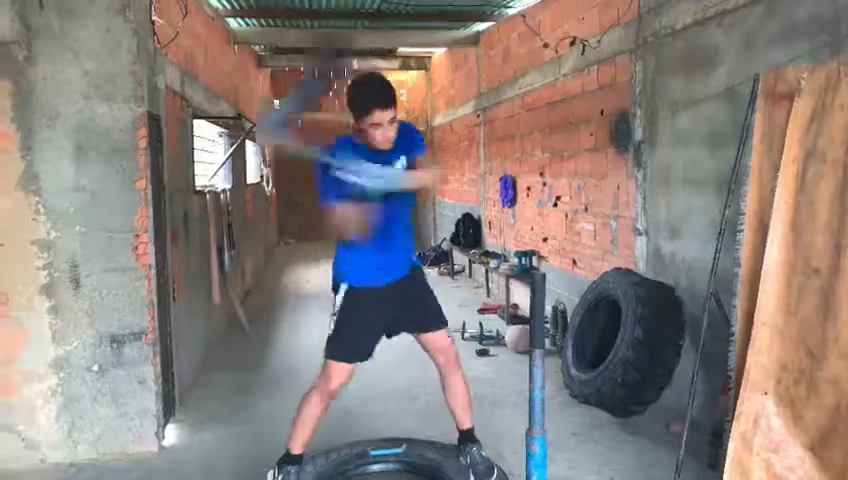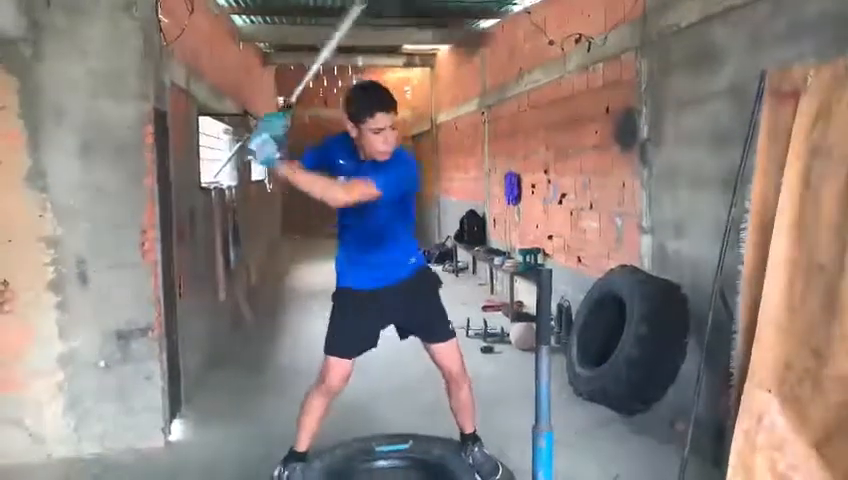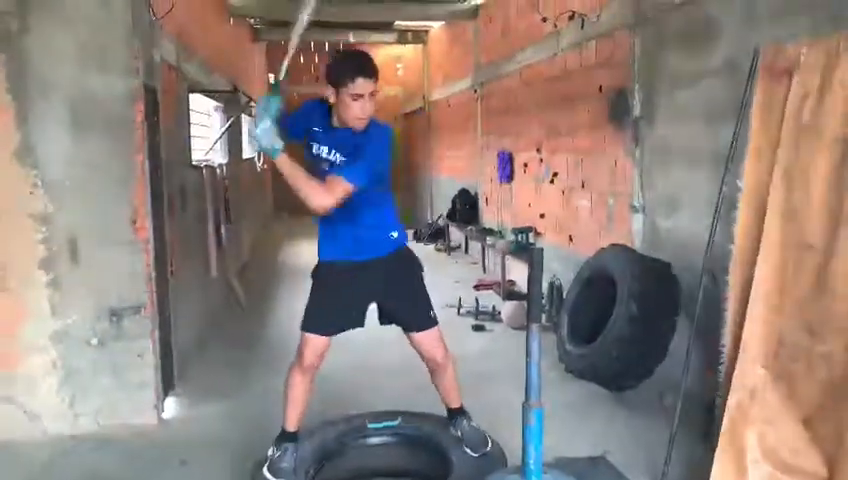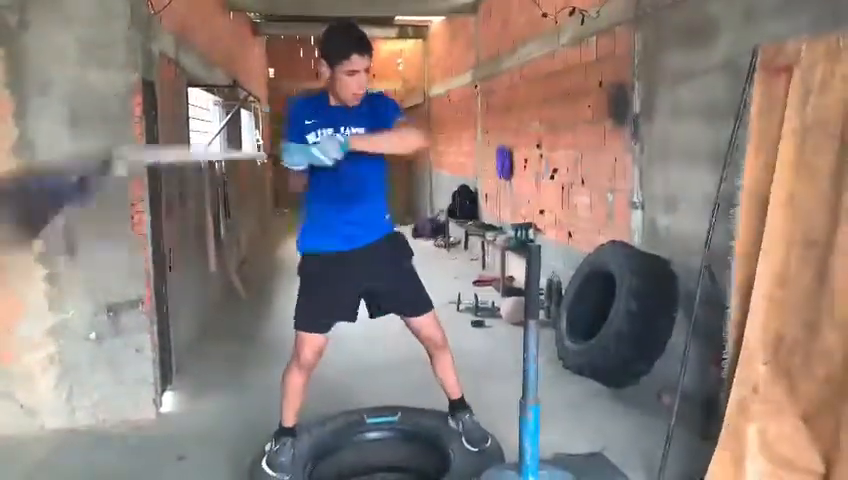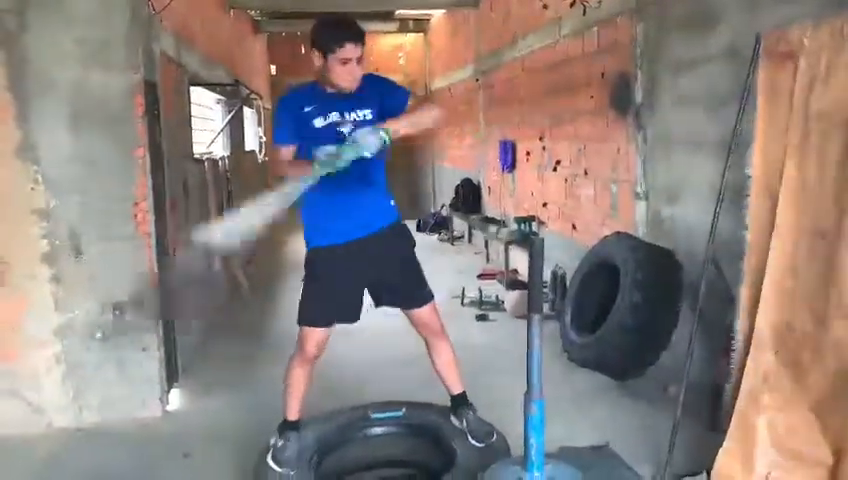
dt=1s
person 1, frame 1
left shoulder: (406, 136)
right shoulder: (340, 159)
left elbow: (432, 174)
right elbow: (351, 232)
right wrist: (364, 207)
left hip: (403, 273)
right hip: (360, 284)
left knee: (447, 356)
right knee: (331, 382)
left ankle: (469, 445)
person 1, frame 2
left shoulder: (402, 166)
right shoulder: (336, 147)
left elbow: (342, 194)
right elbow: (300, 171)
left wrist: (279, 165)
right wrist: (280, 155)
left hip: (409, 279)
right hip: (357, 286)
left knee: (454, 369)
right knee: (330, 381)
left ankle: (471, 443)
person 1, frame 3
left shoulder: (376, 140)
right shoulder: (313, 114)
left elbow: (321, 200)
right elbow: (281, 131)
left wrist: (276, 151)
right wrist: (270, 121)
left hip: (390, 257)
right hip: (337, 261)
left knee: (436, 353)
right knee: (307, 357)
left ankle: (458, 418)
right ankle: (286, 441)
person 1, frame 4
left shoulder: (378, 106)
right shoulder: (302, 112)
left elbow: (416, 140)
right elbow: (296, 181)
left wrist: (350, 142)
right wrist: (298, 160)
left hip: (379, 244)
right hip: (325, 253)
left knee: (433, 336)
right knee: (306, 354)
left ankle: (459, 411)
right ankle: (285, 436)
person 1, frame 5
left shoulder: (375, 88)
right shoulder: (293, 105)
left elbow: (431, 114)
right elbow: (285, 169)
left wrist: (382, 133)
right wrist: (320, 163)
left hip: (384, 233)
right hip: (330, 245)
left knee: (431, 325)
right knee: (310, 347)
left ankle: (461, 407)
right ankle: (289, 431)
